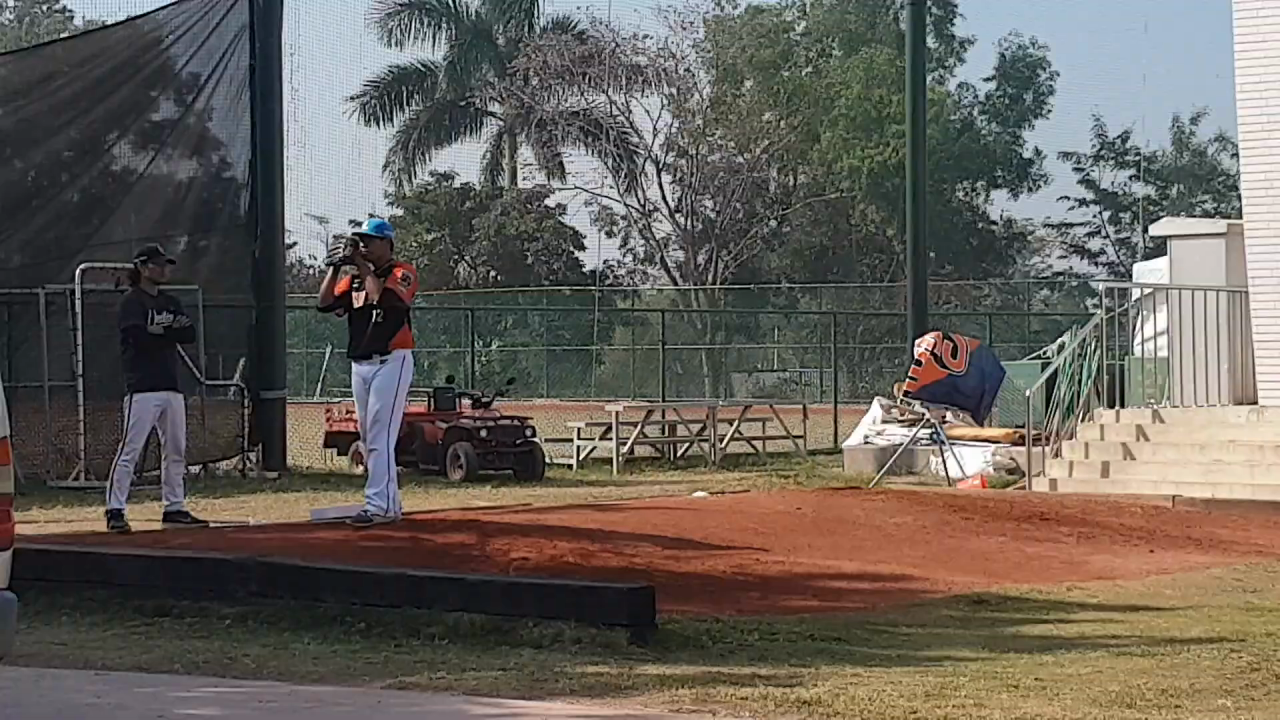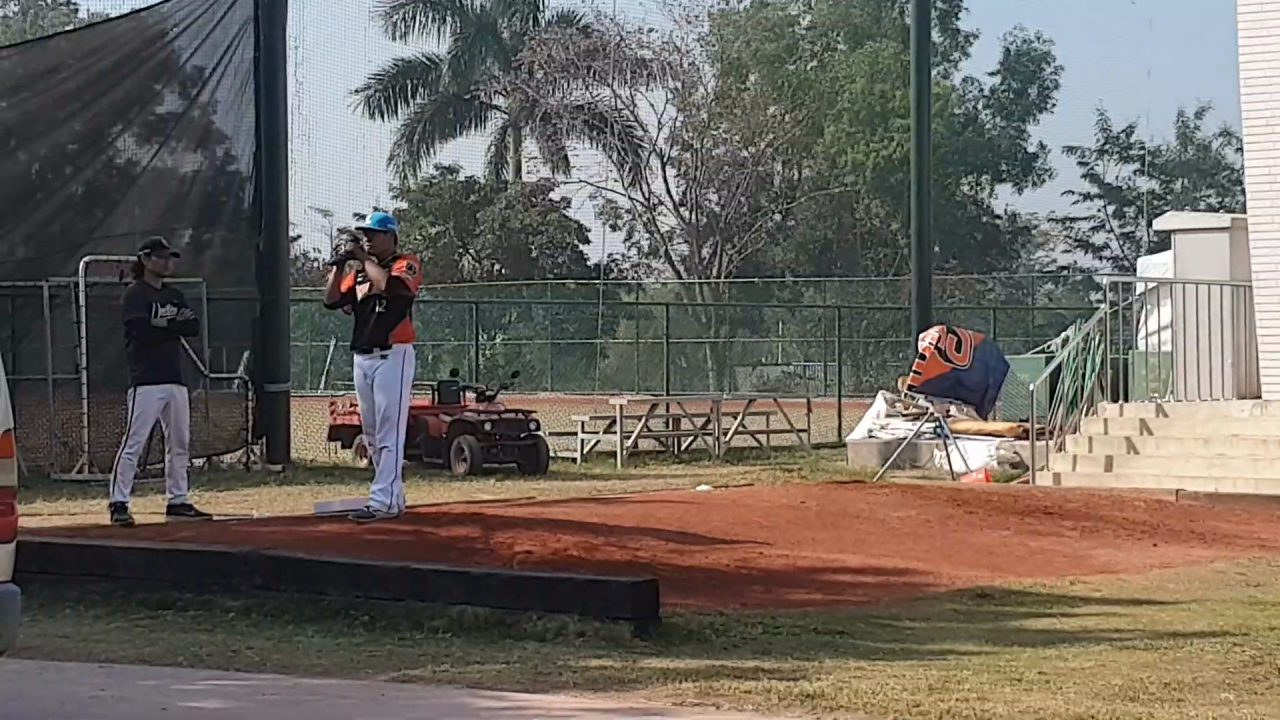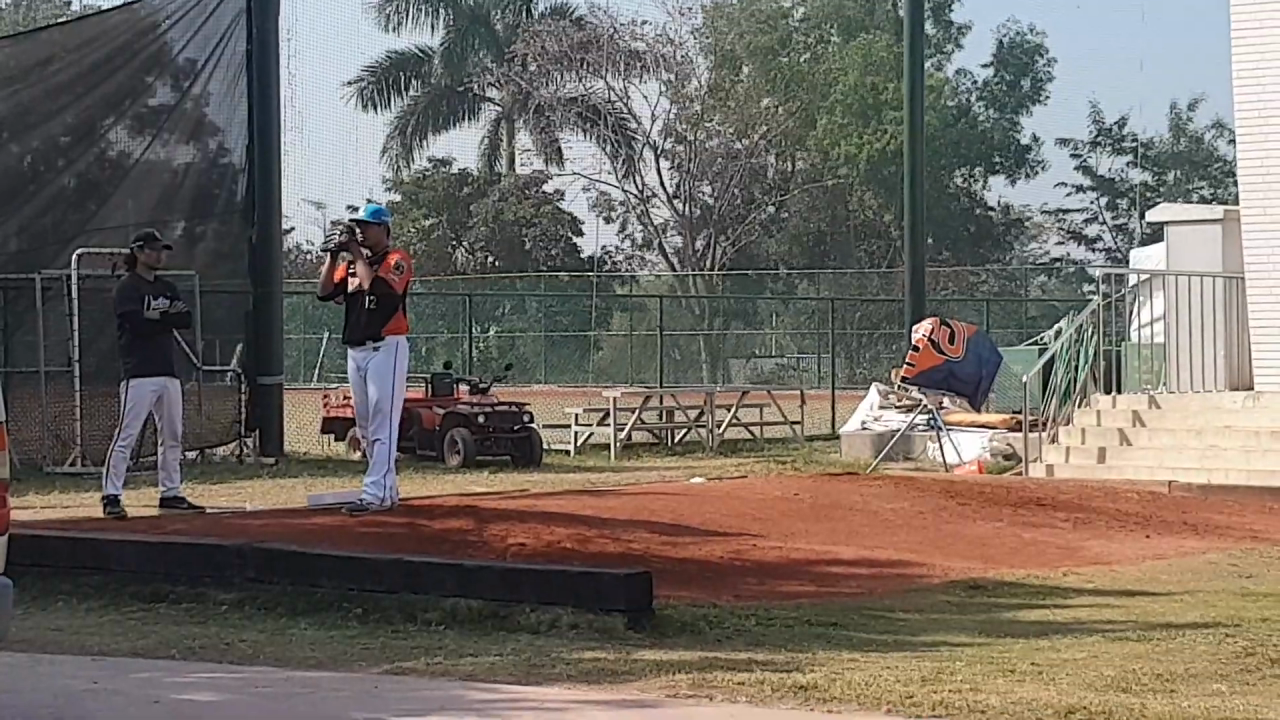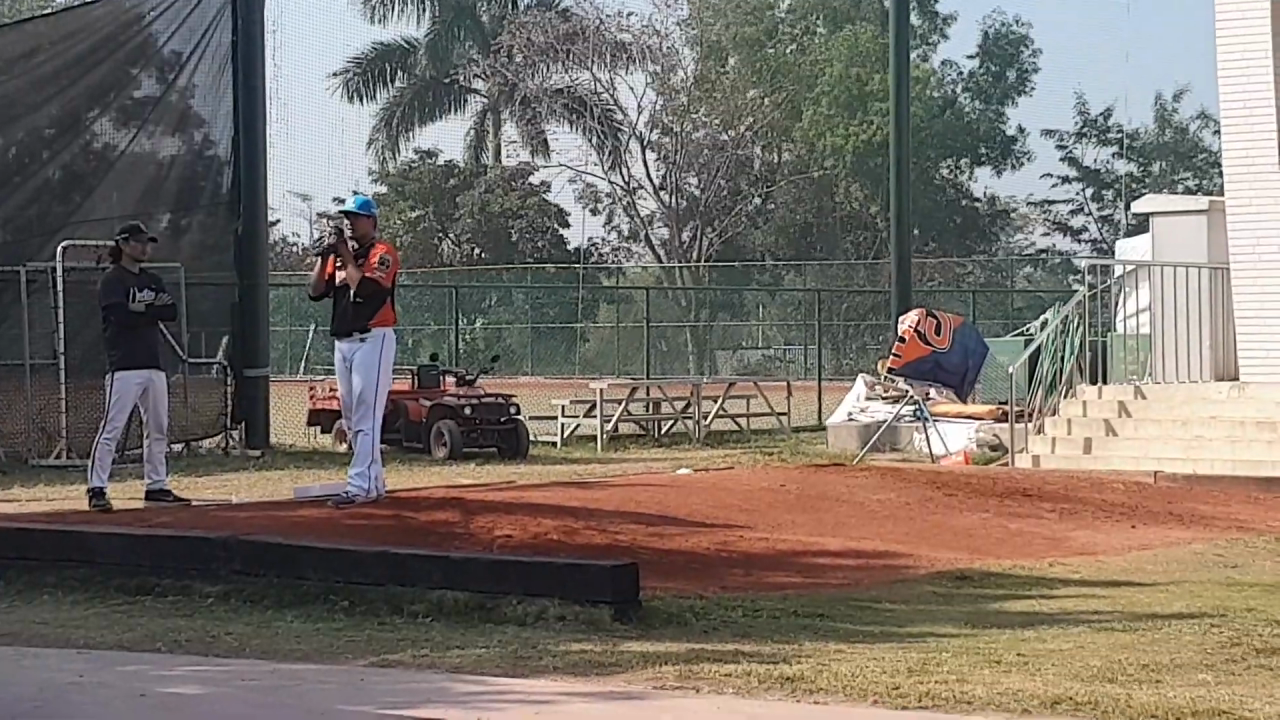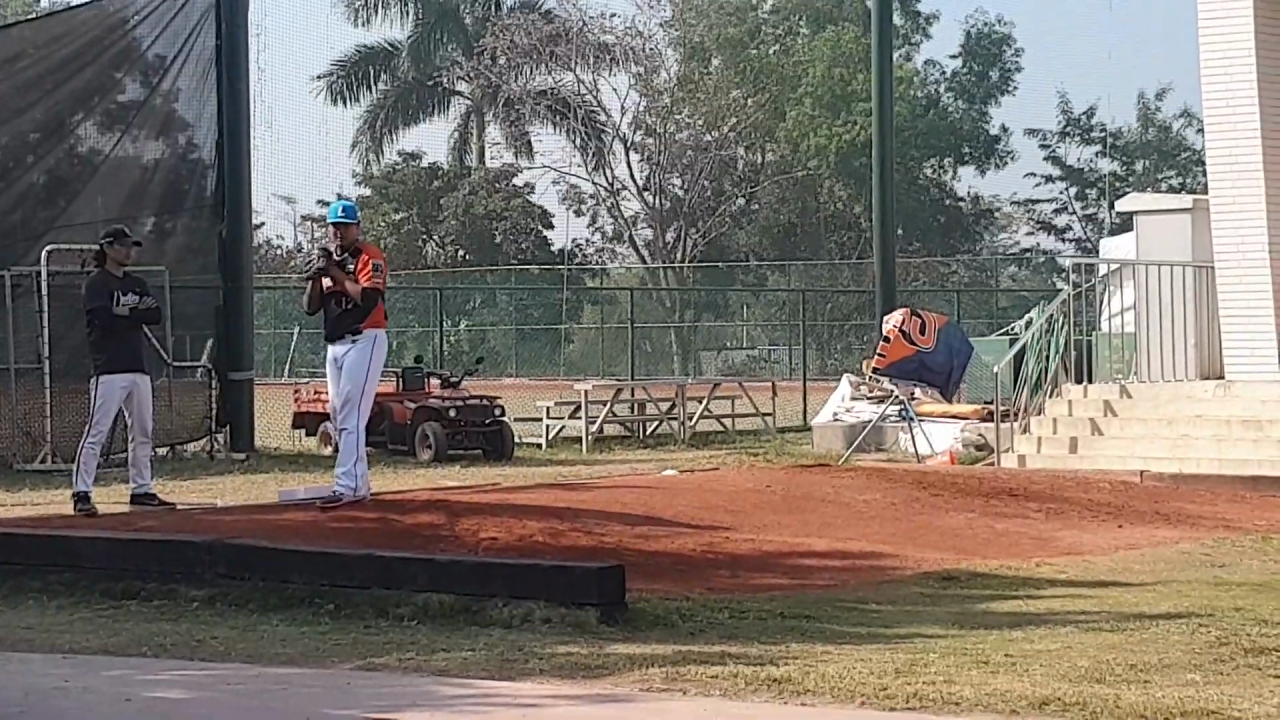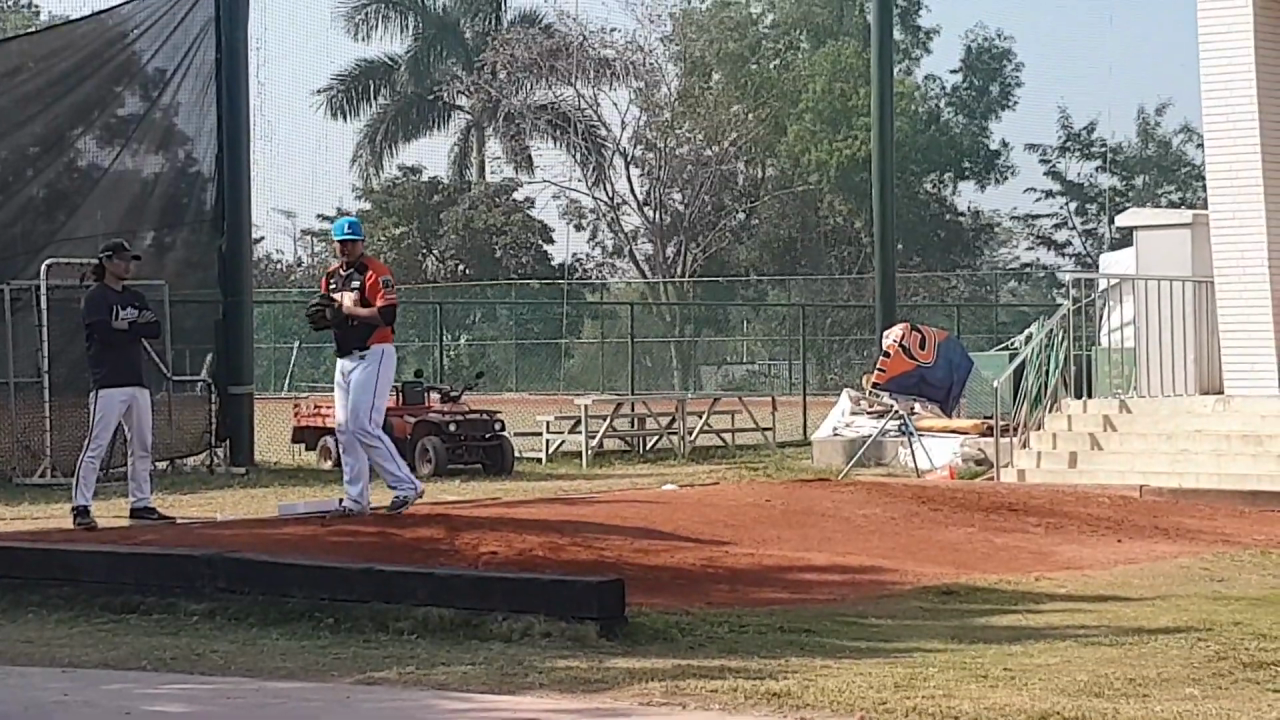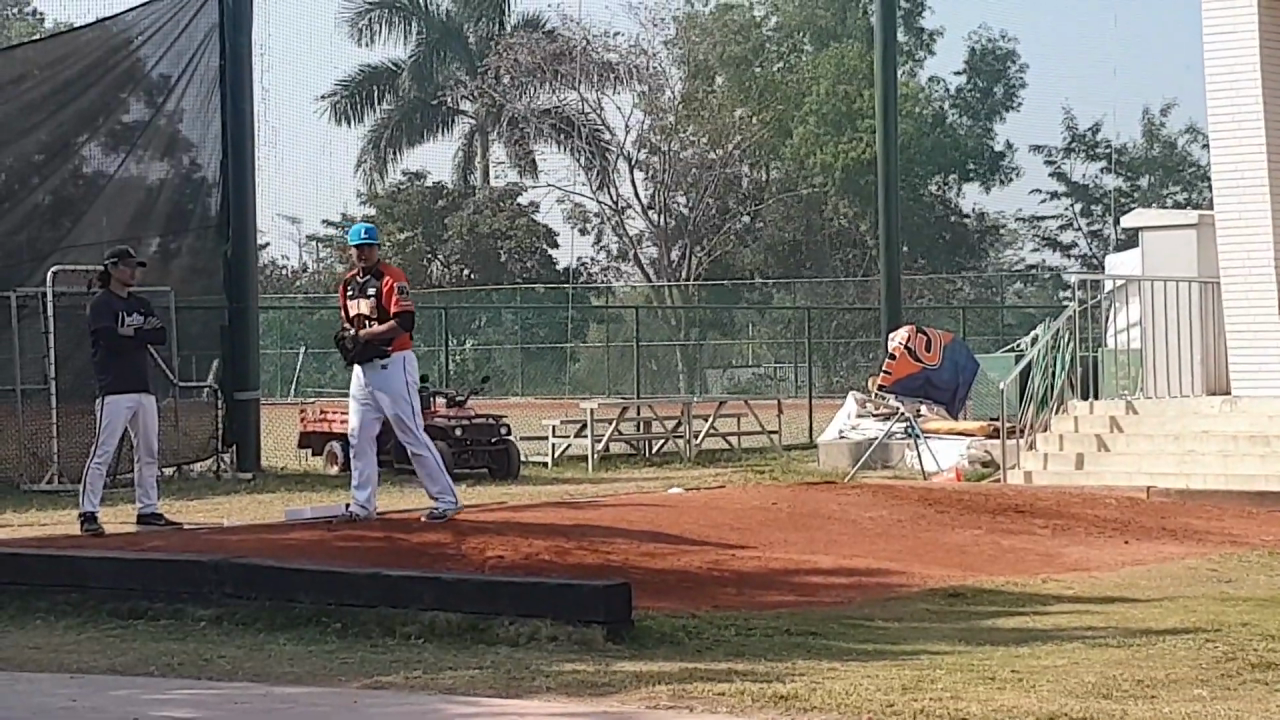
dt=0.2s
person 1, frame 1
left shoulder: (403, 272)
right shoulder: (355, 277)
left elbow: (383, 299)
right elbow: (324, 304)
left wrist: (362, 266)
right wrist: (335, 267)
left hip: (391, 362)
right hip: (360, 364)
left knee: (380, 434)
right knee: (369, 436)
left ankle: (379, 505)
right ankle: (389, 504)
person 1, frame 2
left shoulder: (407, 264)
right shoulder: (360, 272)
left elbow: (388, 286)
right elbow: (331, 302)
left wrist: (363, 258)
right wrist: (339, 265)
left hip: (392, 357)
right hip: (362, 358)
left knee: (389, 431)
right knee: (372, 432)
left ankle: (384, 500)
right ankle: (393, 497)
person 1, frame 3
left shoulder: (397, 259)
right shoulder: (353, 262)
left elbow: (374, 287)
right elbow: (325, 293)
left wrist: (355, 253)
right wrist: (333, 255)
left hip: (385, 349)
right hip: (356, 350)
left knee: (382, 424)
right knee: (365, 425)
left ankle: (376, 494)
right ankle: (386, 489)
person 1, frame 4
left shoulder: (382, 252)
right shoulder: (339, 254)
left elbow: (365, 288)
right elbow: (316, 293)
left wrist: (345, 253)
right wrist: (324, 257)
left hip: (373, 340)
right hip: (343, 342)
left knee: (365, 415)
right knee: (351, 416)
left ankle: (360, 486)
right ankle: (372, 482)
person 1, frame 5
left shoulder: (370, 257)
right shoulder: (325, 259)
left elbow: (368, 299)
right elbow: (311, 308)
left wrist: (336, 274)
right wrist: (315, 280)
left hip: (365, 341)
right hip: (335, 345)
left knee: (349, 412)
right knee: (338, 414)
left ankle: (353, 484)
right ankle: (352, 484)
person 1, frame 6
left shoulder: (376, 272)
right shoulder: (331, 276)
left elbow: (387, 315)
left wrist: (345, 309)
left hip: (374, 356)
right hip: (345, 359)
left knee: (365, 427)
right knee: (345, 430)
left ankle: (406, 486)
right ankle: (356, 500)
person 1, frame 7
left shoulder: (391, 278)
right shoulder: (347, 284)
left elbow: (404, 323)
left wrist: (362, 334)
left hip: (394, 364)
right hip: (363, 367)
left knee: (411, 436)
right knee: (359, 437)
left ankle: (446, 500)
right ankle: (362, 505)
person 2, frame 1
left shoulder: (171, 302)
right shoulder: (131, 301)
left elbow: (190, 334)
right elbow: (140, 338)
left wrist: (161, 330)
right wrist: (172, 331)
left hip: (172, 387)
right hip: (143, 388)
left knee: (176, 451)
right knee: (130, 450)
left ankle: (174, 508)
right ankle: (115, 511)
person 2, frame 2
left shoulder: (176, 295)
right shoulder: (135, 294)
left elbow: (194, 327)
right elbow: (144, 331)
left wrist: (165, 324)
right wrist: (177, 324)
left hip: (175, 380)
right hip: (147, 381)
left knee: (180, 444)
right knee: (134, 443)
left ankle: (178, 502)
right ankle: (119, 503)
person 2, frame 3
left shoulder: (168, 288)
right shoulder: (127, 287)
left elbow: (186, 320)
right elbow: (137, 324)
left wrist: (156, 317)
right wrist: (168, 316)
left hip: (168, 372)
right hip: (139, 373)
left knee: (172, 436)
right knee: (126, 435)
left ankle: (171, 494)
right ankle: (111, 496)
person 2, frame 4
left shoulder: (153, 280)
right shoulder: (112, 279)
left elbow: (172, 312)
right elbow: (122, 316)
left wrist: (142, 309)
right wrist: (154, 310)
left hip: (154, 364)
right hip: (124, 366)
left knee: (158, 429)
right knee: (112, 428)
left ankle: (156, 487)
right ankle: (96, 489)
person 2, frame 5
left shoulder: (138, 284)
right shoulder: (96, 283)
left elbow: (156, 315)
right elbow: (106, 319)
left wrist: (127, 312)
right wrist: (138, 313)
left hip: (138, 368)
right hip: (109, 370)
left knee: (143, 433)
right knee: (96, 432)
left ankle: (141, 491)
right ankle: (81, 493)
person 2, frame 6
left shoulder: (137, 298)
right shoulder: (95, 297)
left elbow: (155, 329)
right elbow: (105, 334)
left wrist: (125, 326)
right wrist: (137, 326)
left hip: (137, 382)
right hip: (108, 384)
left knee: (142, 447)
right knee: (96, 446)
left ankle: (141, 505)
right ankle: (81, 507)
person 2, frame 7
left shoulder: (142, 304)
right shoulder: (101, 303)
left elbow: (161, 336)
right elbow: (111, 340)
left wrist: (131, 333)
right wrist: (143, 333)
left hip: (143, 388)
right hip: (114, 391)
left knee: (148, 453)
right knee: (102, 453)
left ankle: (148, 511)
right ankle: (88, 513)
